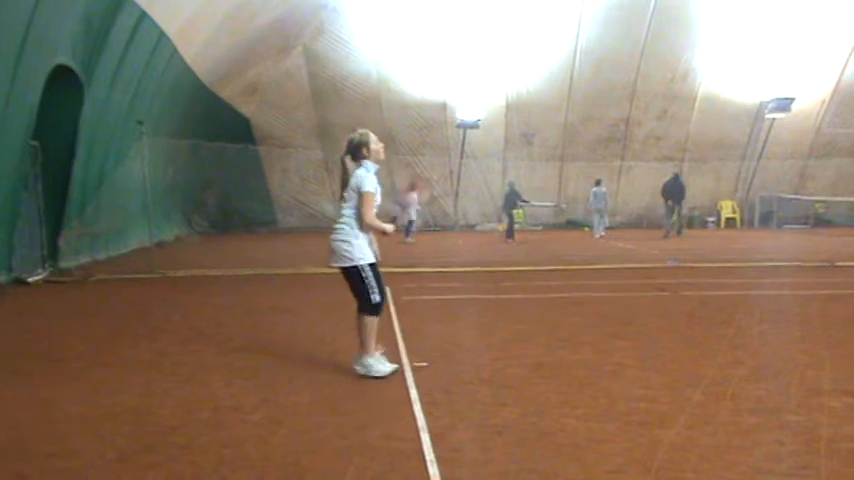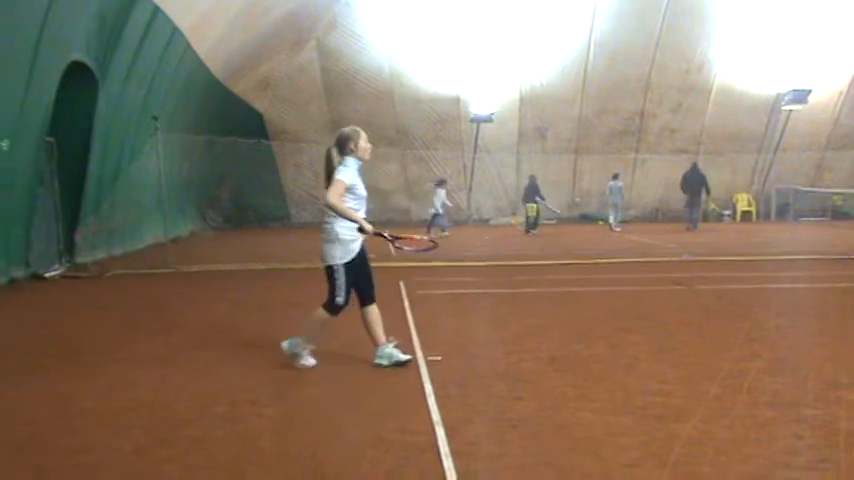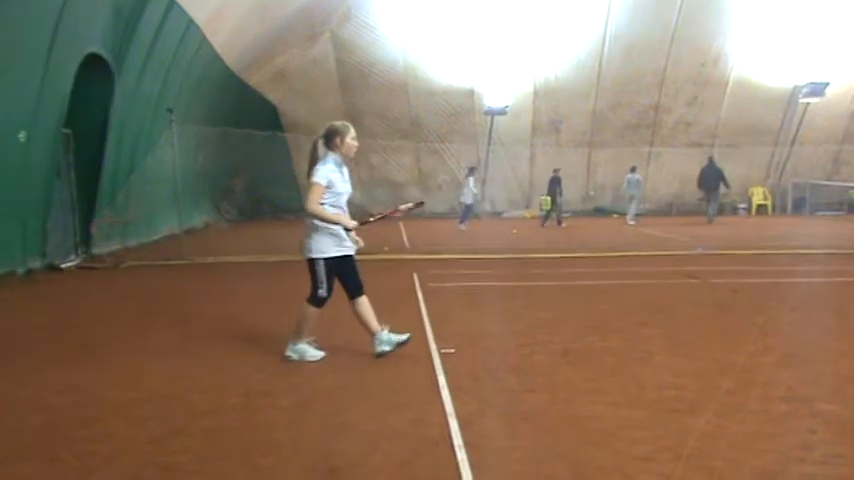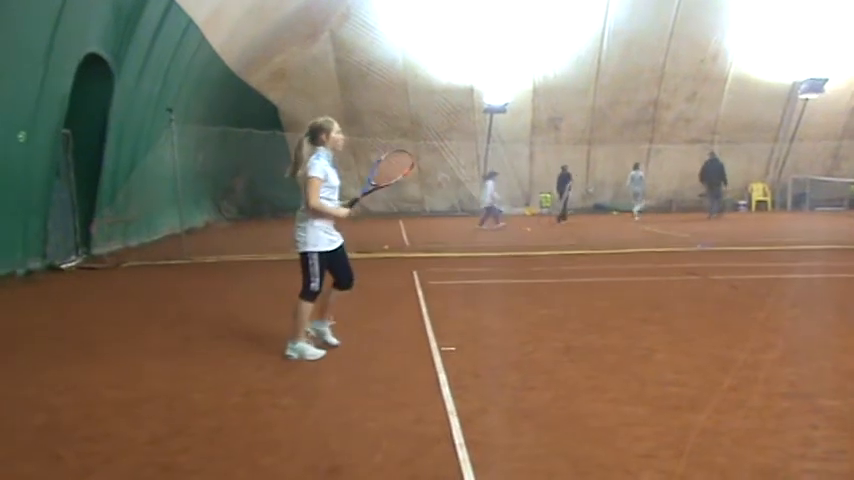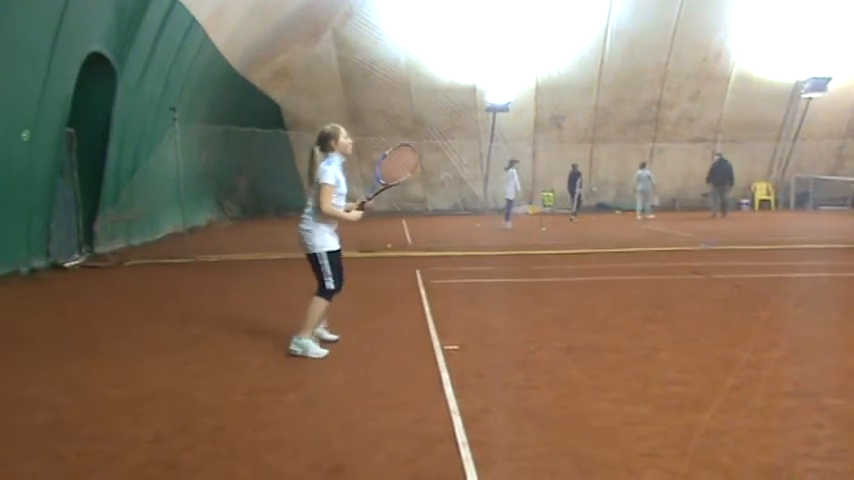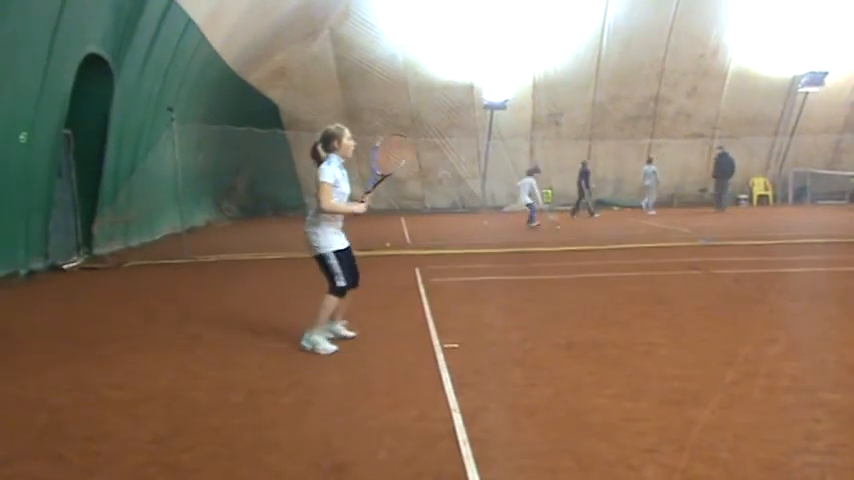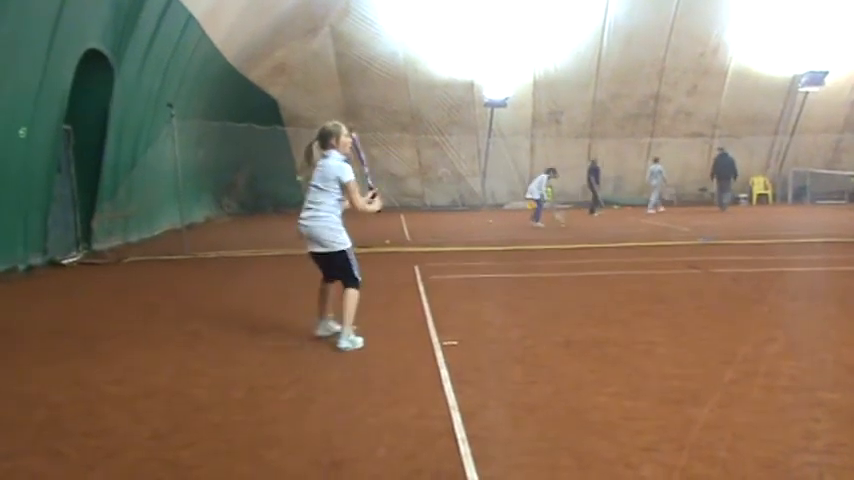
dt=0.3s
person 1, frame 1
left shoulder: (364, 174)
right shoulder: (367, 176)
right elbow: (367, 221)
left wrist: (372, 240)
right wrist: (386, 228)
left hip: (356, 245)
right hip: (351, 246)
left knee: (369, 302)
right knee: (375, 300)
left ankle: (367, 357)
right ankle: (368, 358)
person 1, frame 2
left shoulder: (351, 171)
right shoulder: (346, 171)
right elbow: (331, 201)
left wrist: (360, 225)
right wrist: (361, 222)
left hip: (353, 244)
right hip: (340, 245)
left knee: (368, 297)
right knee: (337, 301)
left ankle: (384, 350)
right ankle: (298, 344)
person 1, frame 3
left shoulder: (342, 169)
right shoulder: (324, 169)
right elbow: (311, 207)
left wrist: (349, 231)
right wrist: (345, 223)
left hip: (339, 241)
right hip: (321, 241)
left knee: (355, 290)
right knee: (320, 294)
left ankle: (381, 338)
right ankle: (296, 345)
person 1, frame 4
left shoulder: (326, 162)
right shoulder: (317, 163)
right elbow: (313, 203)
left wrist: (339, 209)
right wrist: (338, 212)
left hip: (328, 234)
right hip: (313, 234)
left knee: (345, 279)
right knee: (312, 288)
left ankle: (319, 324)
right ankle: (297, 344)
person 1, frame 5
left shoulder: (336, 167)
right shoulder: (328, 168)
right elbow: (325, 208)
left wrist: (351, 207)
right wrist: (349, 217)
left hip: (328, 233)
right hip: (317, 234)
left knee: (334, 284)
right knee: (328, 287)
left ankle: (318, 327)
right ankle: (301, 340)
person 1, frame 6
left shoulder: (339, 168)
right shoulder: (328, 169)
right elbow: (325, 205)
left wrist: (357, 204)
right wrist: (354, 209)
left hip: (334, 234)
right hip: (323, 234)
left knee: (351, 280)
right knee: (340, 284)
left ankle: (334, 324)
right ankle: (313, 335)
person 1, frame 7
left shoulder: (318, 165)
right shoulder: (342, 167)
right elbow: (357, 205)
left wrist: (365, 198)
right wrist: (373, 206)
left hip: (308, 228)
right hip: (329, 230)
left knee: (330, 275)
right knee: (352, 281)
left ankle: (324, 323)
right ankle: (347, 335)
